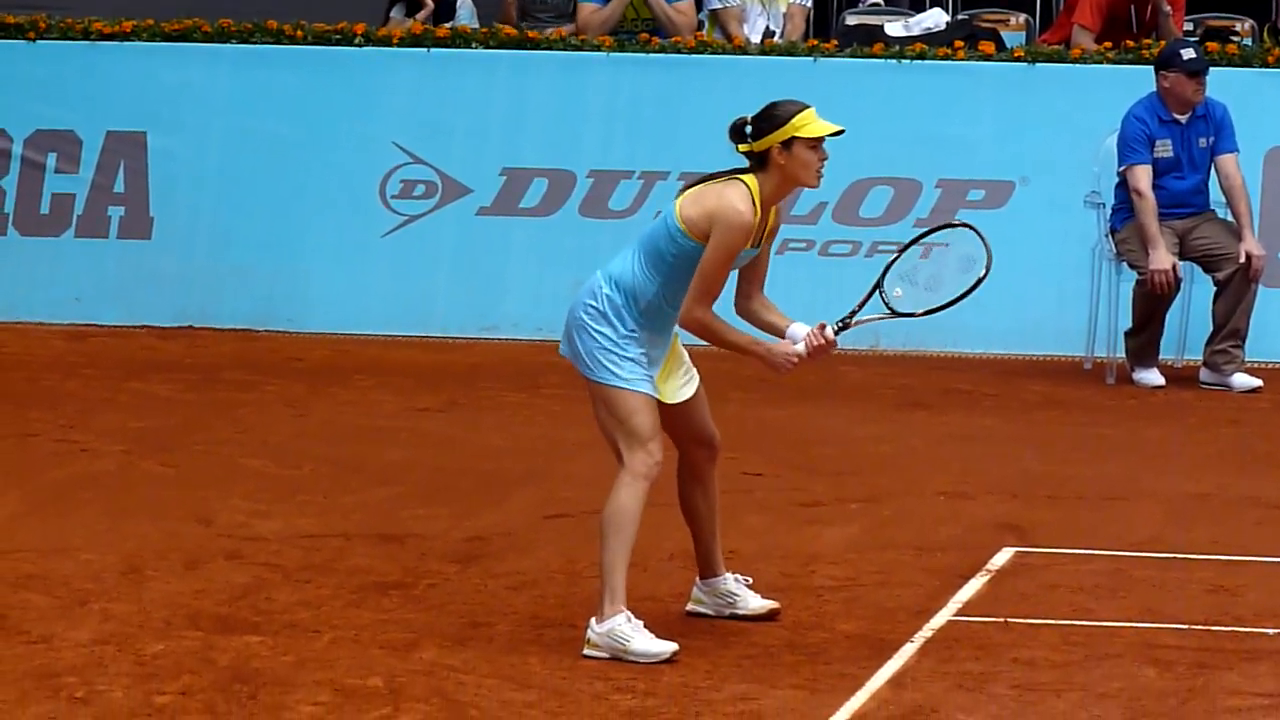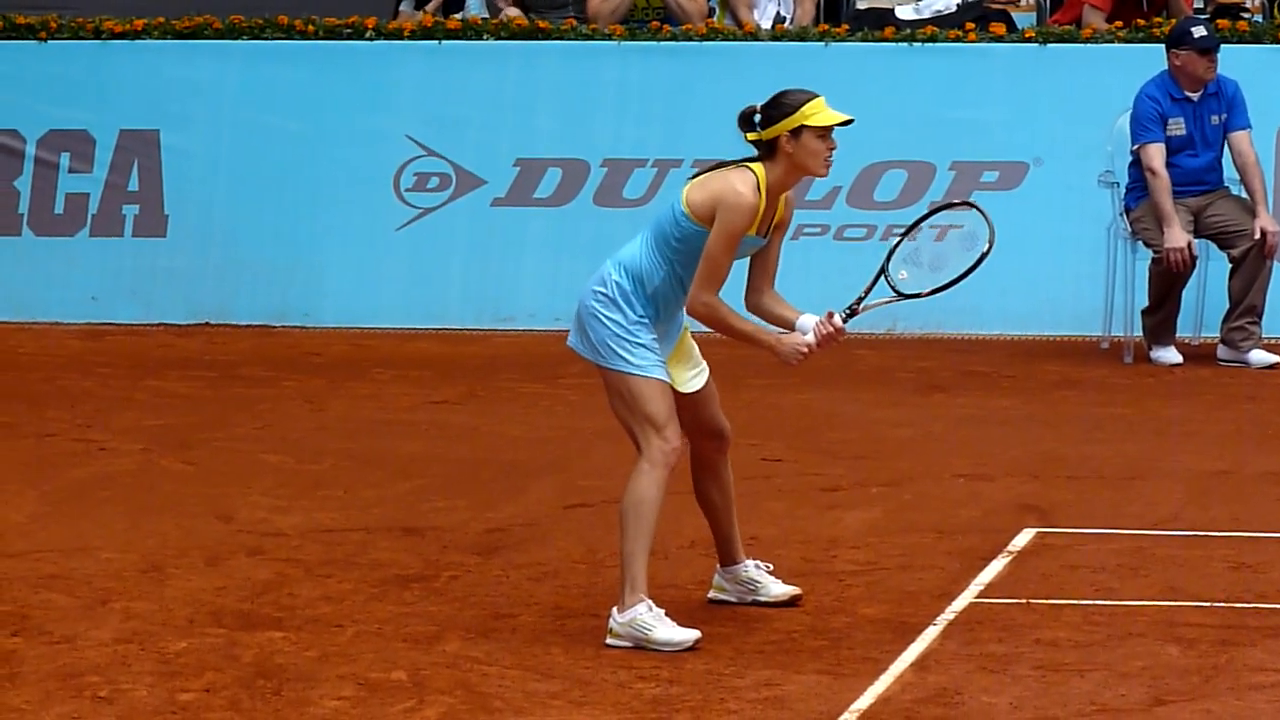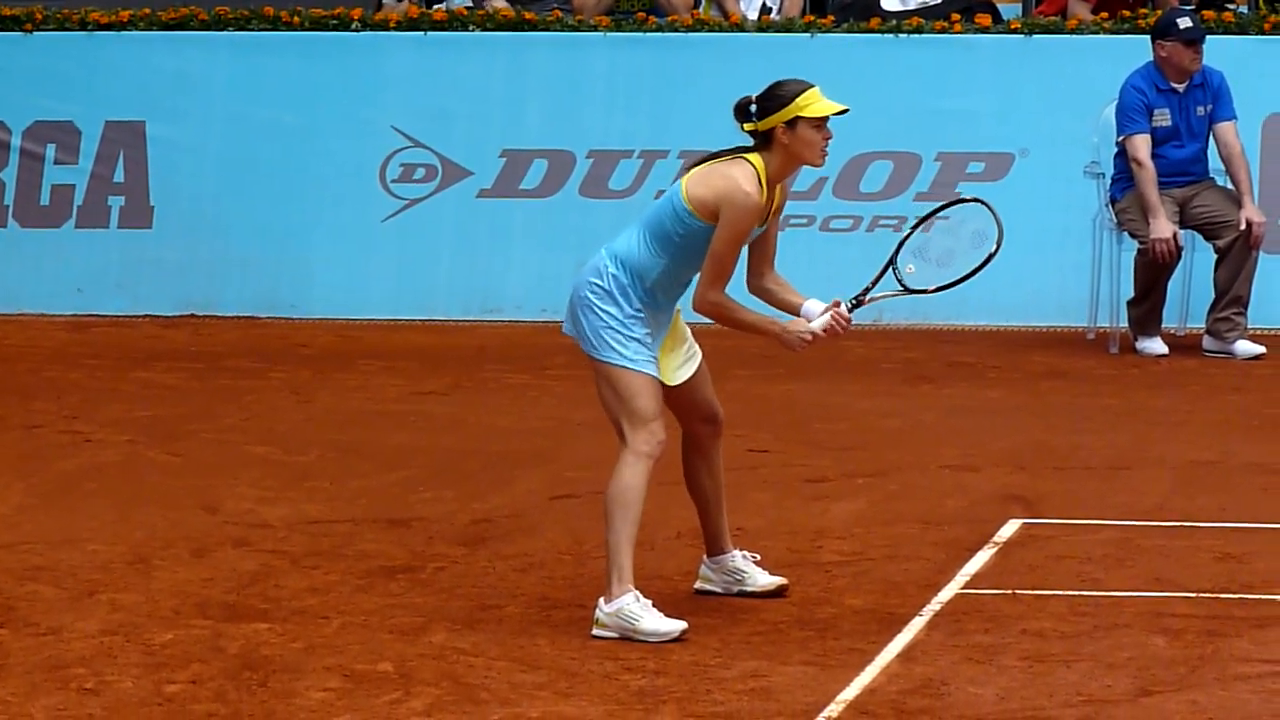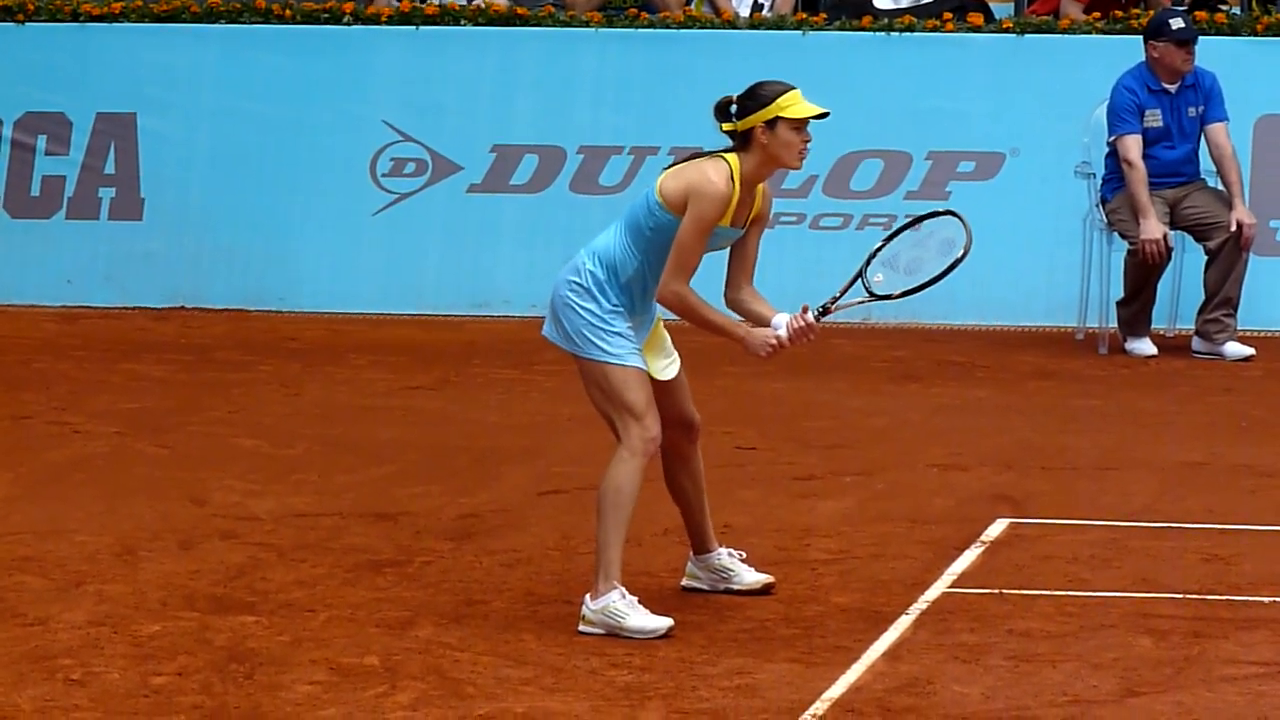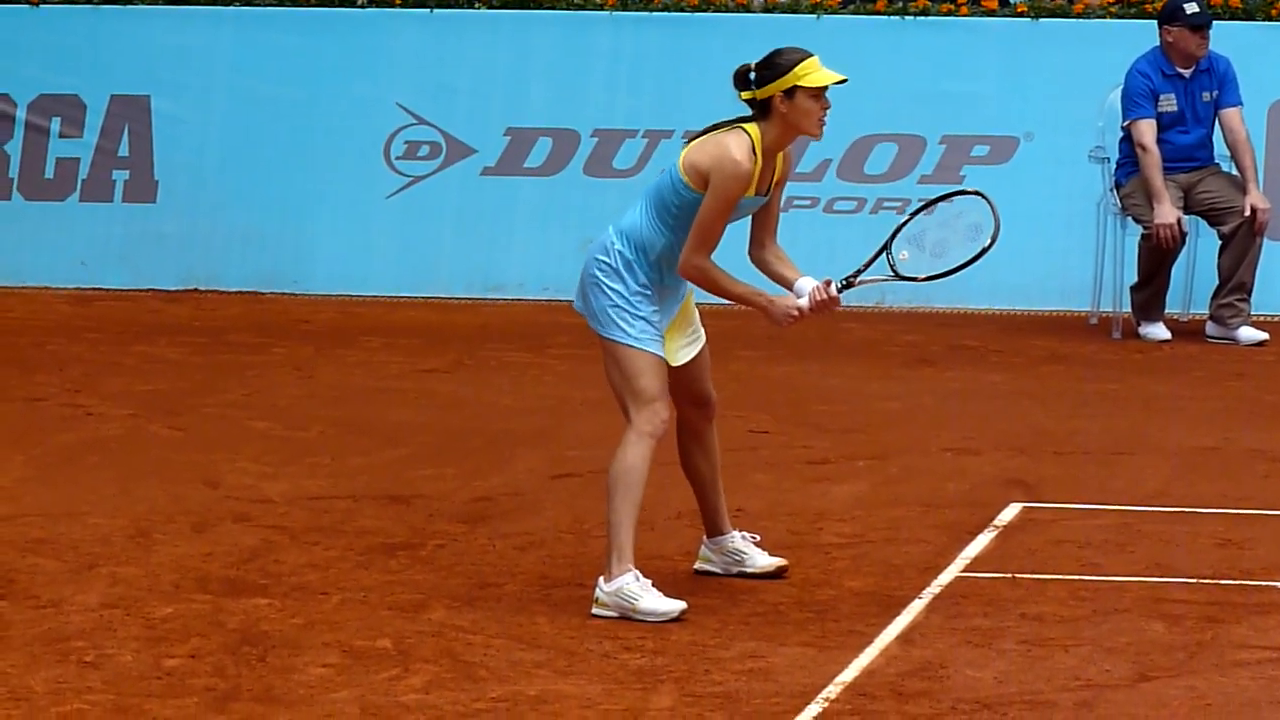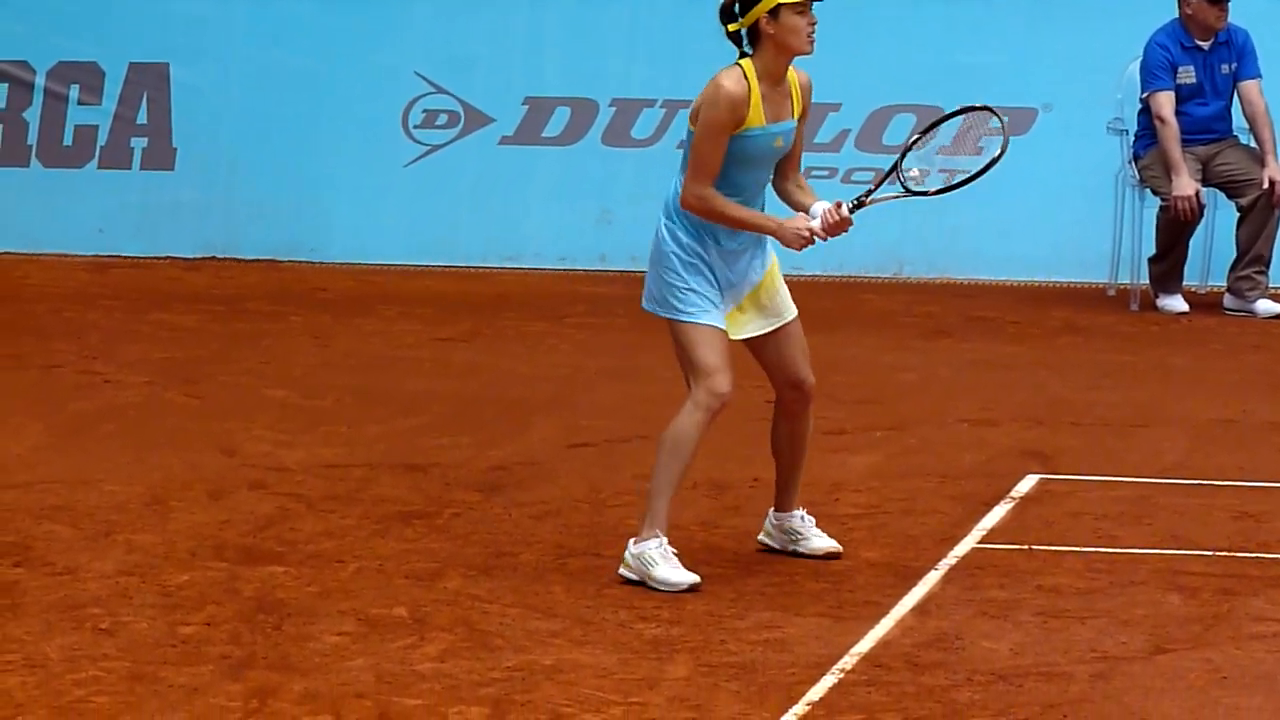
dt=0.5s
person 1, frame 1
left shoulder: (767, 210)
right shoulder: (737, 210)
left elbow: (749, 300)
right elbow: (694, 314)
left wrist: (798, 333)
right wrist: (765, 352)
left hip: (651, 327)
right hip: (609, 321)
left knee: (702, 448)
right knee: (642, 460)
left ankle: (713, 585)
right ankle: (610, 620)
person 1, frame 2
left shoulder: (780, 204)
right shoulder: (741, 195)
left elbow: (758, 295)
right elbow: (703, 302)
left wrist: (806, 324)
right wrist: (775, 343)
left hip: (660, 318)
right hip: (620, 311)
left knee: (713, 438)
right knee: (661, 447)
left ankle: (734, 573)
right ankle: (631, 611)
person 1, frame 3
left shoulder: (771, 187)
right shoulder: (742, 191)
left elbow: (761, 278)
right elbow: (709, 299)
left wrist: (812, 310)
right wrist: (780, 331)
left hip: (653, 305)
right hip: (612, 299)
left knee: (705, 424)
right knee: (645, 439)
left ankle: (720, 562)
right ankle: (618, 599)
person 1, frame 4
left shoulder: (757, 200)
right shoulder: (713, 184)
left elbow: (738, 290)
right elbow: (672, 290)
left wrist: (780, 322)
right wrist: (745, 337)
left hip: (634, 307)
right hip: (593, 300)
left knee: (683, 429)
right knee: (642, 436)
left ankle: (707, 560)
right ankle: (604, 598)
person 1, frame 5
left shoulder: (778, 158)
right shoulder: (735, 159)
left elbow: (763, 248)
right elbow: (694, 262)
left wrist: (804, 287)
right wrist: (767, 304)
left hip: (664, 281)
right hip: (624, 277)
left knee: (699, 408)
right knee: (649, 419)
left ankle: (721, 543)
right ankle: (618, 578)
person 1, frame 6
left shoulder: (798, 86)
right shoulder: (730, 90)
right elbow: (695, 195)
left wrist: (818, 209)
right wrist: (777, 228)
left hip: (749, 256)
right hip: (692, 254)
left knee: (798, 387)
right knee: (713, 391)
left ankle: (785, 519)
right ankle: (647, 544)
person 2, frame 1
left shoulder: (1216, 114)
right shoulder: (1139, 119)
left elbow: (1231, 177)
right elbow: (1141, 190)
left wrist: (1248, 236)
right wrist: (1156, 249)
left hip: (1197, 218)
right hip: (1140, 220)
left knee: (1245, 261)
right knee: (1161, 275)
left ankle: (1222, 364)
right ankle: (1142, 361)
person 2, frame 2
left shoulder: (1228, 91)
right shoulder: (1151, 98)
left elbow: (1245, 154)
right elbow: (1155, 168)
right wrist: (1171, 228)
left hip: (1211, 195)
right hip: (1155, 198)
right knee: (1177, 253)
left ankle: (1238, 341)
right ankle: (1160, 340)
person 2, frame 3
left shoulder: (1213, 82)
right shoulder: (1137, 88)
left elbow: (1230, 145)
right elbow: (1140, 159)
left wrist: (1248, 203)
right wrist: (1157, 218)
left hip: (1197, 186)
right hip: (1140, 189)
left knee: (1245, 228)
right knee: (1162, 243)
left ankle: (1224, 332)
right ankle: (1146, 330)
person 2, frame 4
left shoulder: (1206, 83)
right shoulder: (1129, 88)
left elbow: (1221, 146)
right elbow: (1131, 159)
left wrist: (1238, 204)
right wrist: (1148, 219)
left hip: (1187, 187)
right hip: (1131, 189)
left knee: (1235, 230)
right knee: (1152, 244)
left ankle: (1214, 333)
right ankle: (1135, 331)
person 2, frame 5
left shoulder: (1220, 67)
right shoulder: (1143, 73)
left elbow: (1236, 131)
right elbow: (1145, 143)
left wrist: (1252, 188)
right wrist: (1161, 203)
left hip: (1202, 171)
right hip: (1145, 174)
left knee: (1250, 214)
right knee: (1166, 228)
left ankle: (1228, 318)
right ankle: (1149, 316)
person 2, frame 6
left shoulder: (1239, 40)
right shoulder: (1161, 46)
left elbow: (1254, 103)
right elbow: (1163, 116)
right wrist: (1180, 176)
left hip: (1220, 144)
right hip: (1163, 147)
right knee: (1185, 202)
left ankle: (1245, 290)
right ankle: (1167, 288)
